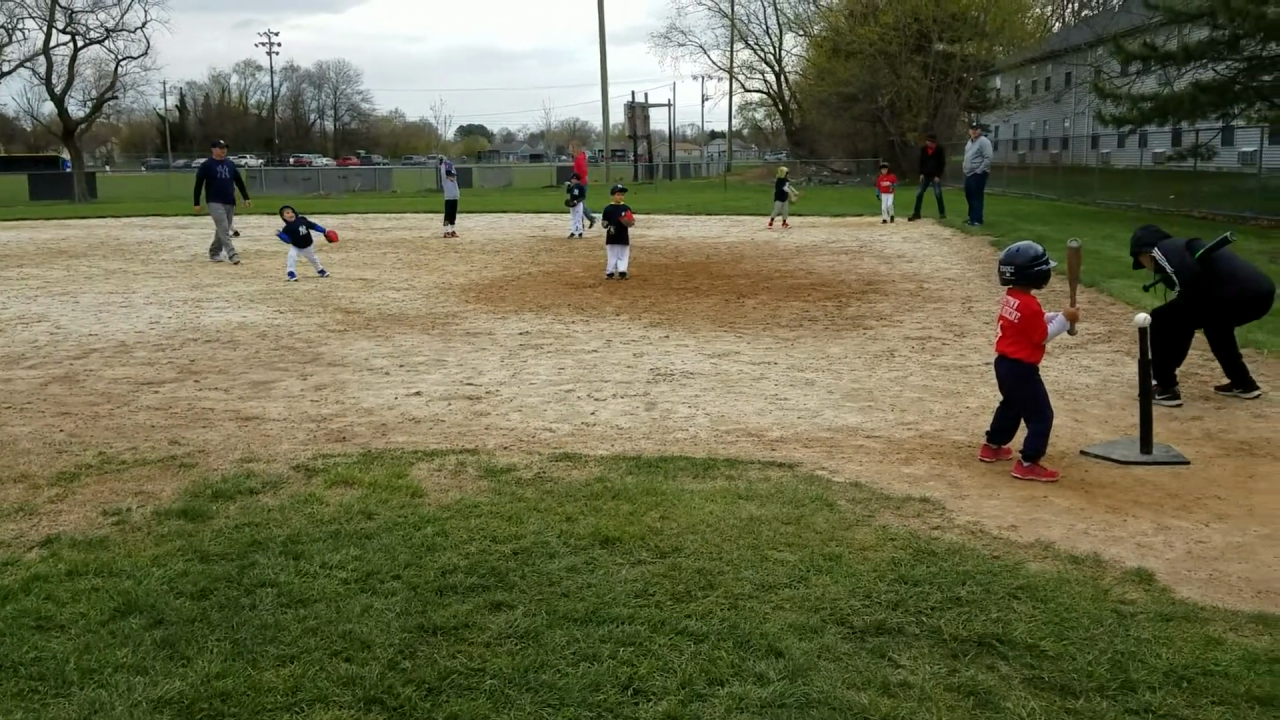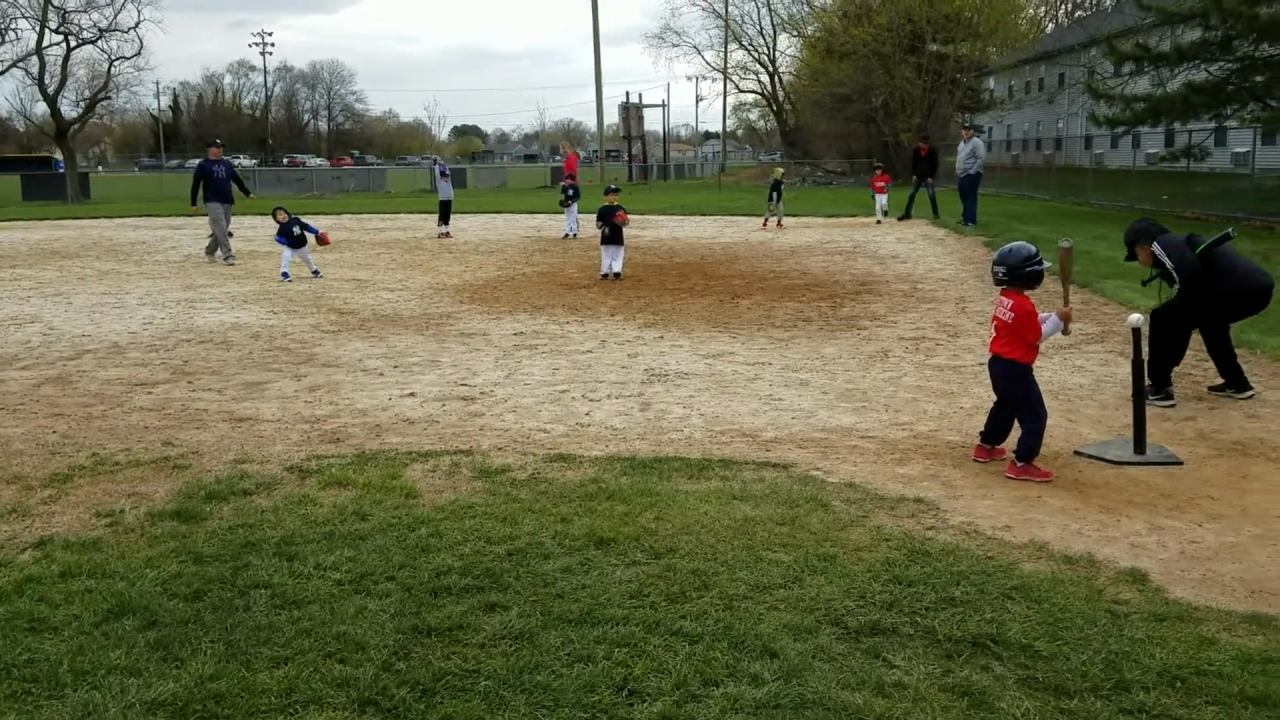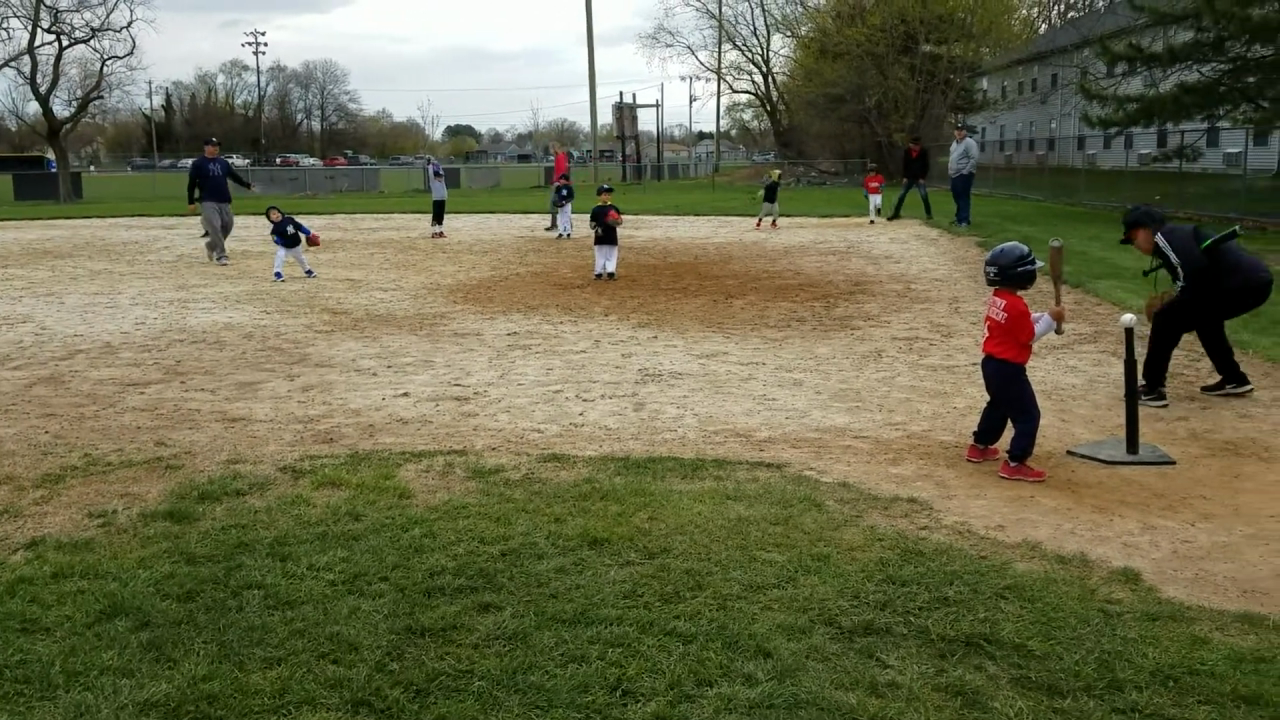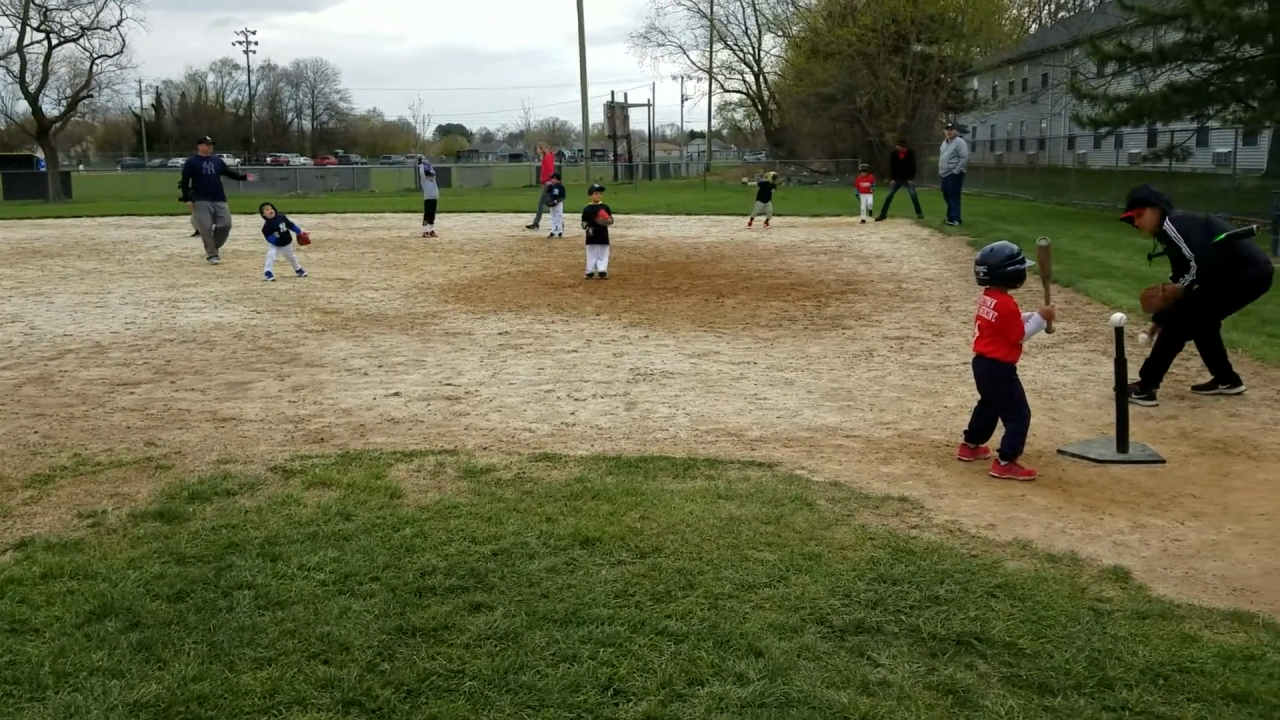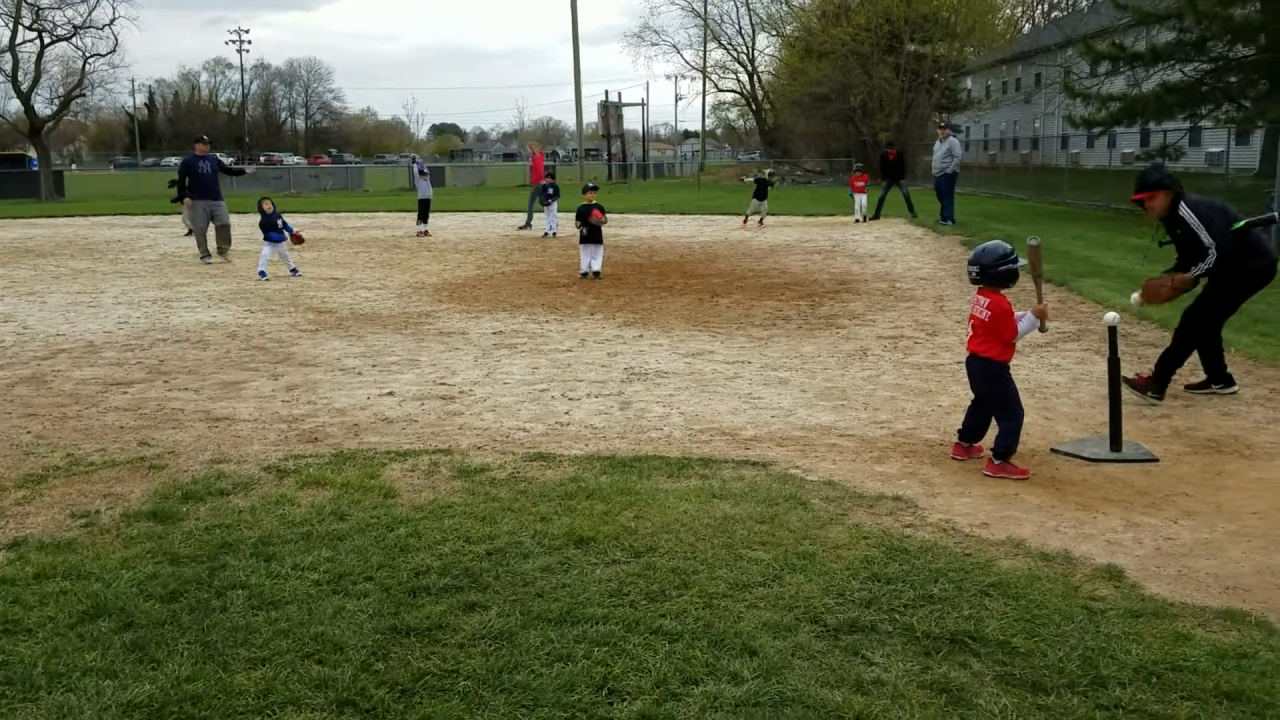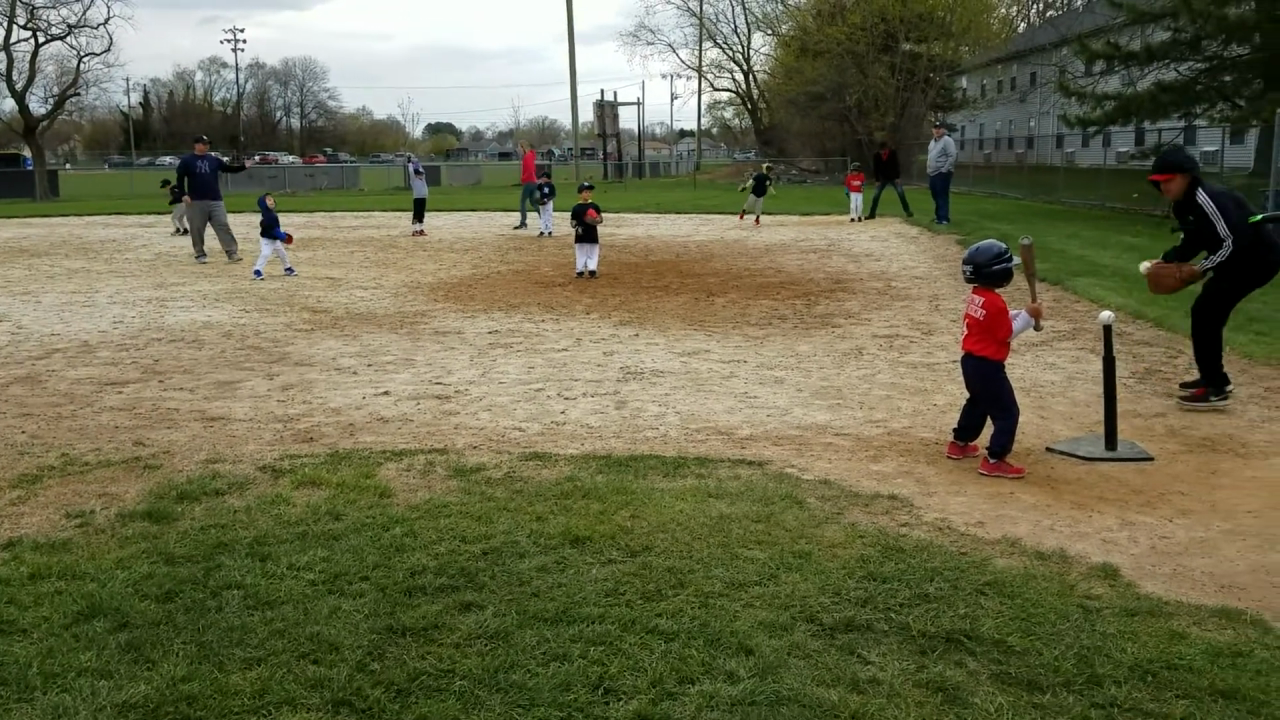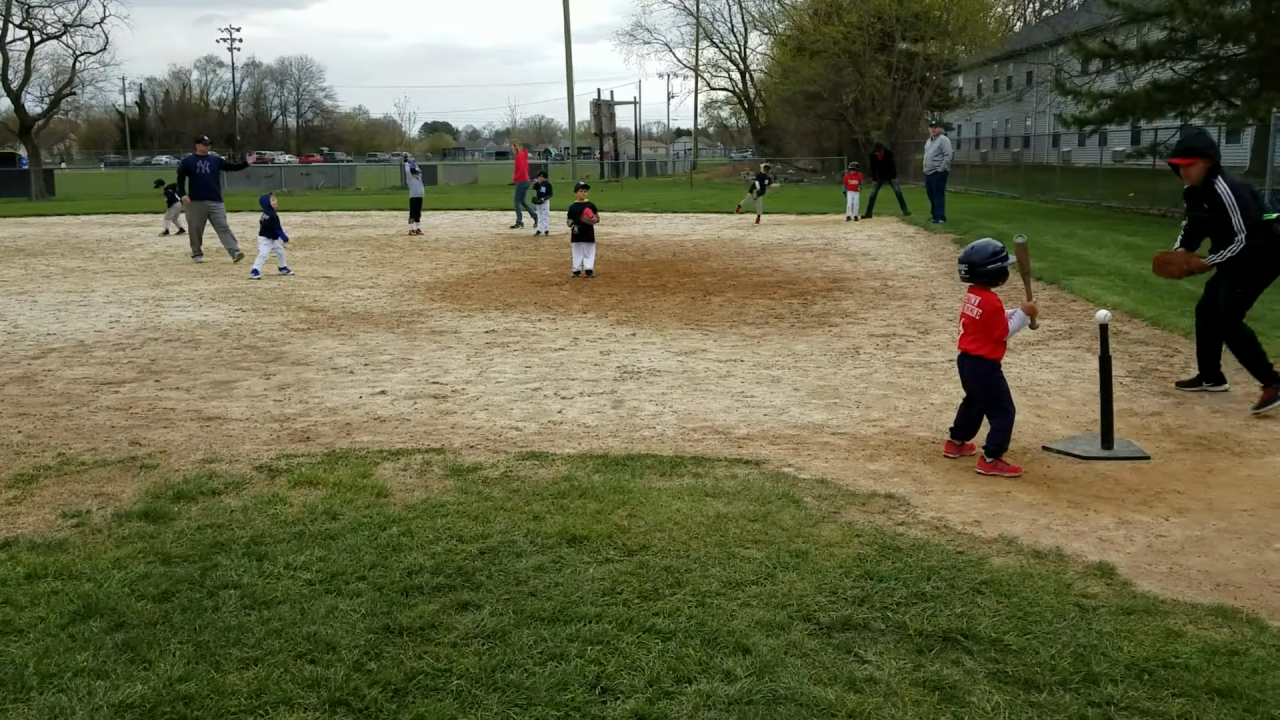
dt=0.1s
person 1, frame 1
left shoulder: (1010, 297)
right shoulder: (1029, 304)
right elbow: (1042, 336)
left wrist: (1057, 316)
right wrist: (1065, 319)
left hip: (1004, 363)
right hip: (1021, 368)
left knee: (1011, 405)
right knee: (1041, 415)
left ankle: (992, 446)
right ankle: (1028, 463)
person 1, frame 2
left shoulder: (1003, 298)
right shoulder: (1023, 304)
right elbow: (1036, 336)
left wrist: (1052, 316)
right wrist: (1058, 319)
left hip: (998, 363)
right hip: (1015, 369)
left knee: (1005, 405)
right knee: (1035, 415)
left ankle: (986, 446)
right ankle: (1022, 464)
person 1, frame 3
left shoulder: (996, 298)
right shoulder: (1016, 305)
right elbow: (1029, 336)
left wrist: (1043, 316)
right wrist: (1050, 319)
left hip: (991, 363)
right hip: (1008, 369)
left knee: (998, 405)
right knee: (1028, 415)
left ankle: (979, 446)
right ankle: (1015, 464)
person 1, frame 4
left shoulder: (987, 297)
right shoulder: (1006, 304)
right elbow: (1019, 335)
left wrist: (1034, 315)
right wrist: (1041, 318)
left hip: (982, 362)
right hip: (999, 368)
left knee: (988, 404)
right knee: (1018, 414)
left ankle: (970, 445)
right ankle: (1005, 462)
person 1, frame 5
left shoulder: (980, 296)
right shoulder: (999, 303)
right elbow: (1013, 334)
left wrist: (1026, 315)
right wrist: (1034, 317)
left hip: (975, 361)
right hip: (992, 367)
left knee: (982, 404)
right knee: (1012, 413)
left ankle: (964, 444)
right ankle: (999, 461)
person 1, frame 6
left shoulder: (976, 296)
right shoulder: (994, 302)
right elbow: (1007, 333)
left wrist: (1022, 313)
right wrist: (1028, 316)
left hip: (971, 360)
right hip: (987, 366)
left knee: (977, 402)
right knee: (1007, 412)
left ankle: (959, 443)
right ankle: (994, 460)
person 1, frame 7
left shoulder: (971, 295)
right shoulder: (990, 301)
right elbow: (1003, 332)
left wrist: (1017, 312)
right wrist: (1024, 314)
left hip: (967, 360)
right hip: (984, 365)
left knee: (974, 402)
right knee: (1003, 411)
left ankle: (956, 442)
right ankle: (991, 459)
person 2, frame 1
left shoulder: (1161, 249)
left elbow: (1188, 278)
right elbow: (1185, 319)
left wrist: (1178, 301)
left hip: (1233, 296)
left knee: (1160, 321)
right knee: (1214, 319)
left ankle: (1166, 389)
right ankle: (1243, 383)
person 2, frame 2
left shoulder: (1161, 245)
left elbow: (1188, 276)
left wrist: (1176, 301)
left hip: (1235, 290)
right hip: (1258, 288)
left knee: (1161, 319)
right knee: (1208, 317)
left ankle: (1160, 389)
right ankle: (1237, 383)
person 2, frame 3
left shoulder: (1165, 236)
right shoulder: (1179, 236)
left elbow: (1193, 270)
left wrist: (1178, 297)
left hip: (1238, 286)
right hip: (1258, 283)
left knee: (1165, 319)
right knee: (1204, 315)
left ankle: (1153, 389)
right ankle: (1234, 379)
person 2, frame 4
left shoulder: (1171, 225)
right shoulder: (1168, 231)
left elbow: (1200, 263)
right elbow: (1183, 275)
left wrist: (1184, 288)
right wrist: (1161, 317)
left hip: (1244, 276)
right hip: (1251, 274)
left knee: (1180, 324)
right knee: (1200, 320)
left ankle: (1146, 387)
right ankle: (1226, 380)
person 2, frame 5
left shoulder: (1189, 210)
right shoulder: (1174, 216)
left elbow: (1218, 250)
right elbow: (1186, 260)
left wrist: (1193, 276)
left hip: (1252, 265)
right hip: (1249, 265)
left knee: (1195, 319)
right knee: (1205, 316)
left ankle: (1156, 384)
right ankle: (1219, 379)
person 2, frame 6
left shoulder: (1207, 199)
right shoulder: (1182, 205)
left elbow: (1233, 243)
right elbow: (1191, 243)
left wrist: (1202, 268)
right wrist: (1167, 262)
left hip: (1257, 258)
right hip: (1235, 262)
left knee: (1205, 313)
right knee: (1203, 313)
left ankle: (1214, 388)
right ankle: (1215, 380)
person 2, frame 7
left shoulder: (1226, 189)
right shoulder: (1193, 192)
left elbow: (1245, 238)
right elbow: (1193, 228)
left wrist: (1208, 262)
right wrist: (1181, 250)
right hip: (1237, 259)
left knee: (1226, 318)
right knee: (1207, 312)
right ankle: (1209, 376)
